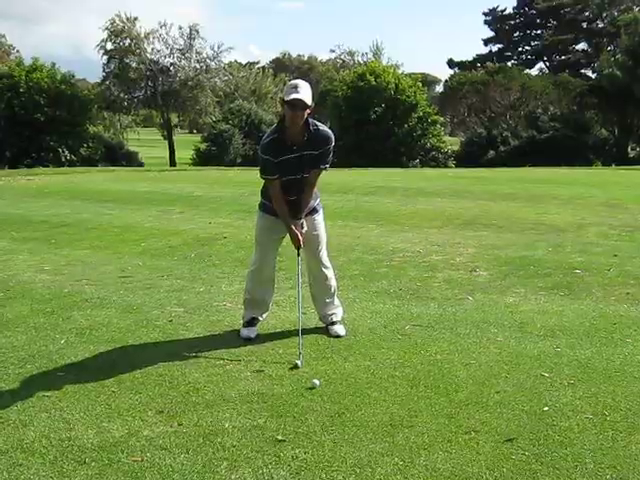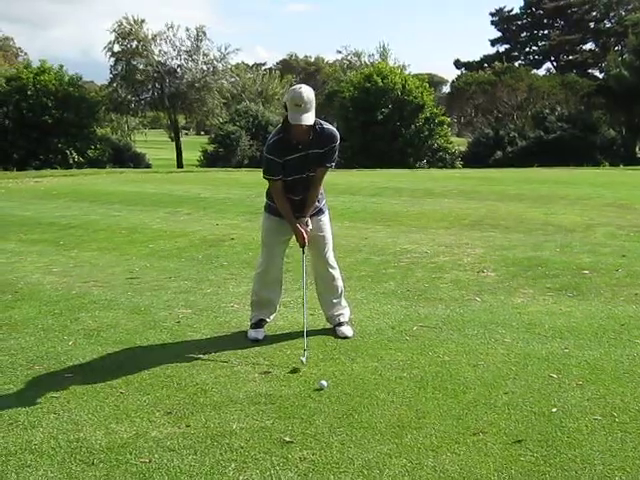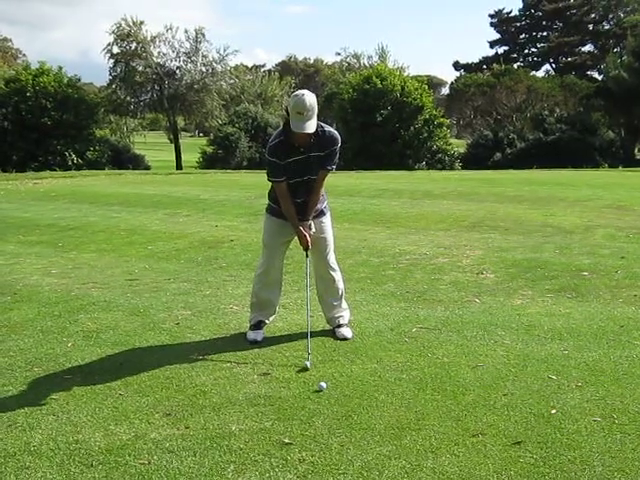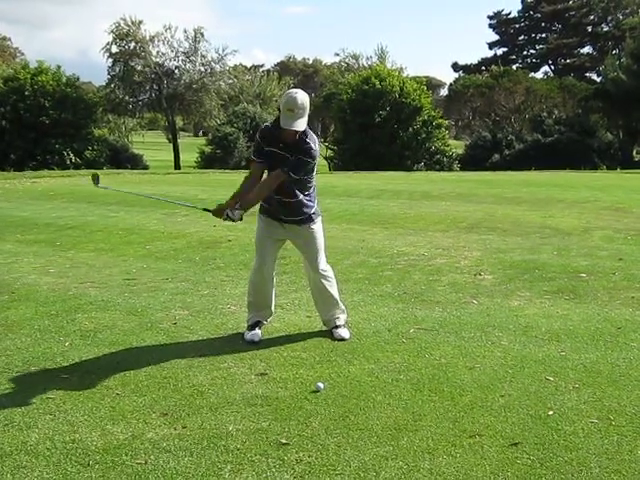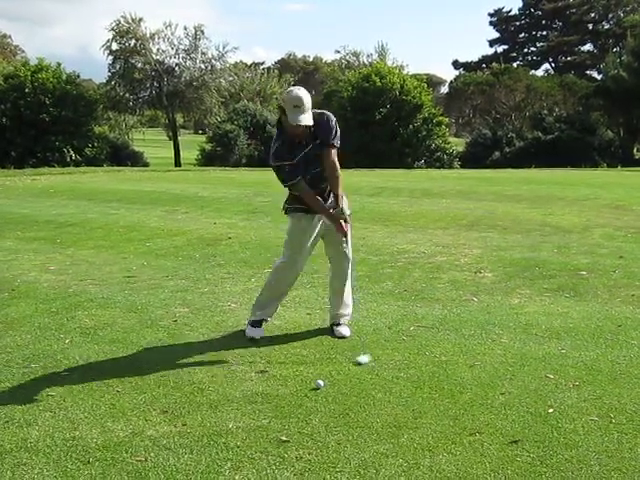
dt=1s
person 1, frame 1
left shoulder: (323, 137)
right shoulder: (270, 143)
left elbow: (311, 182)
right elbow: (274, 190)
left wrist: (301, 219)
right wrist: (290, 226)
left hip: (309, 208)
right hip: (273, 210)
left knee: (320, 263)
right knee: (262, 264)
left ankle: (331, 316)
right ankle: (252, 317)
person 1, frame 2
left shoulder: (329, 136)
right shoulder: (274, 144)
left elbow: (317, 181)
right elbow: (277, 190)
left wrist: (306, 219)
right wrist: (294, 225)
left hip: (315, 210)
right hip: (279, 212)
left knee: (326, 263)
right knee: (268, 265)
left ankle: (339, 317)
right ankle: (259, 319)
person 1, frame 3
left shoulder: (330, 138)
right shoulder: (276, 146)
left elbow: (318, 184)
right elbow: (282, 193)
left wrist: (308, 221)
right wrist: (297, 228)
left hip: (316, 212)
right hip: (280, 214)
left knee: (327, 265)
right knee: (269, 266)
left ankle: (339, 318)
right ankle: (259, 320)
person 1, frame 4
left shoulder: (309, 149)
right shoulder: (266, 133)
left elbow: (272, 182)
right elbow: (255, 173)
left wrist: (240, 209)
right wrist: (231, 202)
left hip: (304, 218)
right hip: (271, 215)
left knee: (318, 269)
right knee: (262, 268)
left ankle: (335, 319)
right ankle: (257, 319)
person 1, frame 5
left shoulder: (325, 120)
right shoulder: (279, 150)
left elbow: (332, 166)
right elbow: (303, 192)
left wrist: (340, 202)
right wrist: (330, 216)
left hip: (334, 203)
right hip: (303, 211)
left knee: (342, 261)
right knee: (290, 265)
left ankle: (339, 317)
right ankle: (258, 316)
